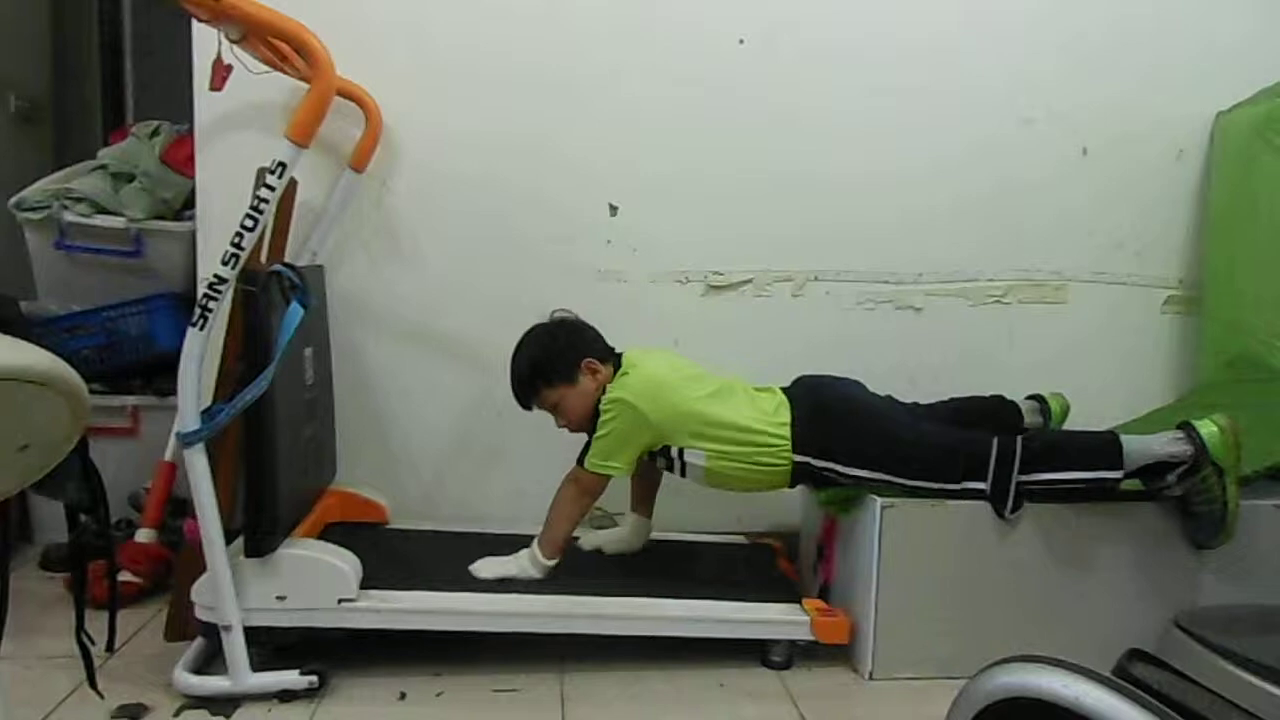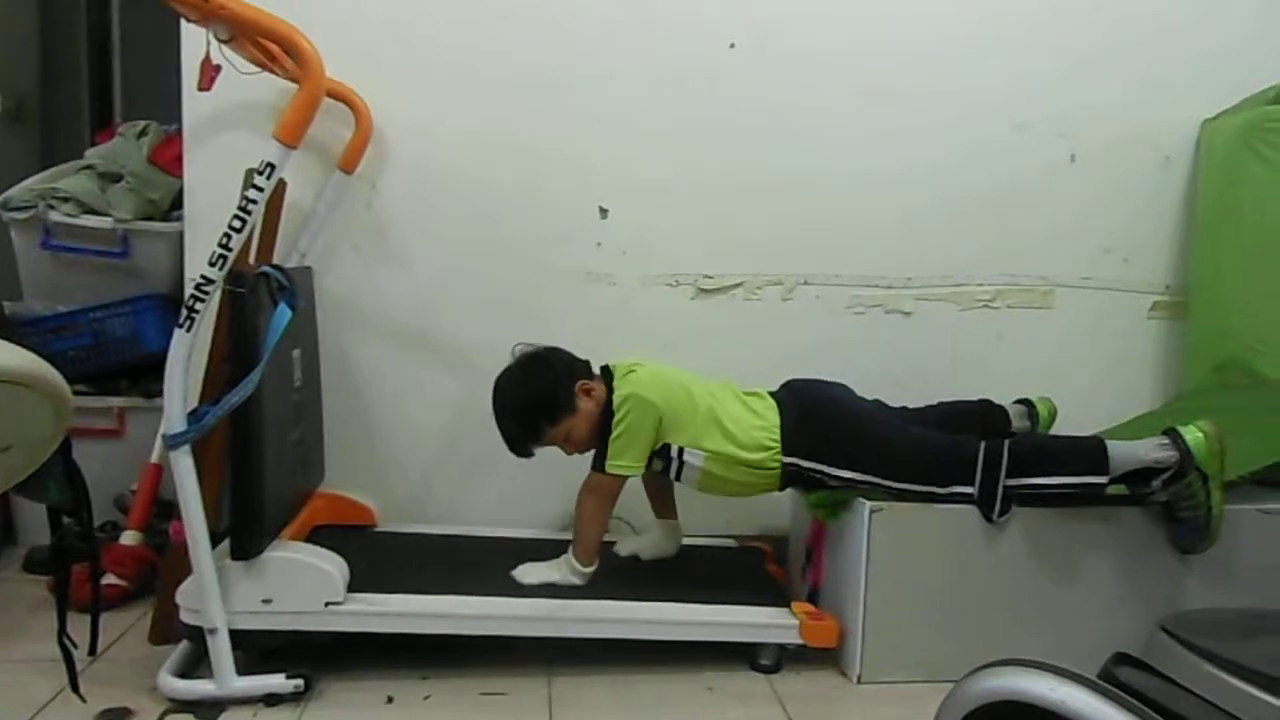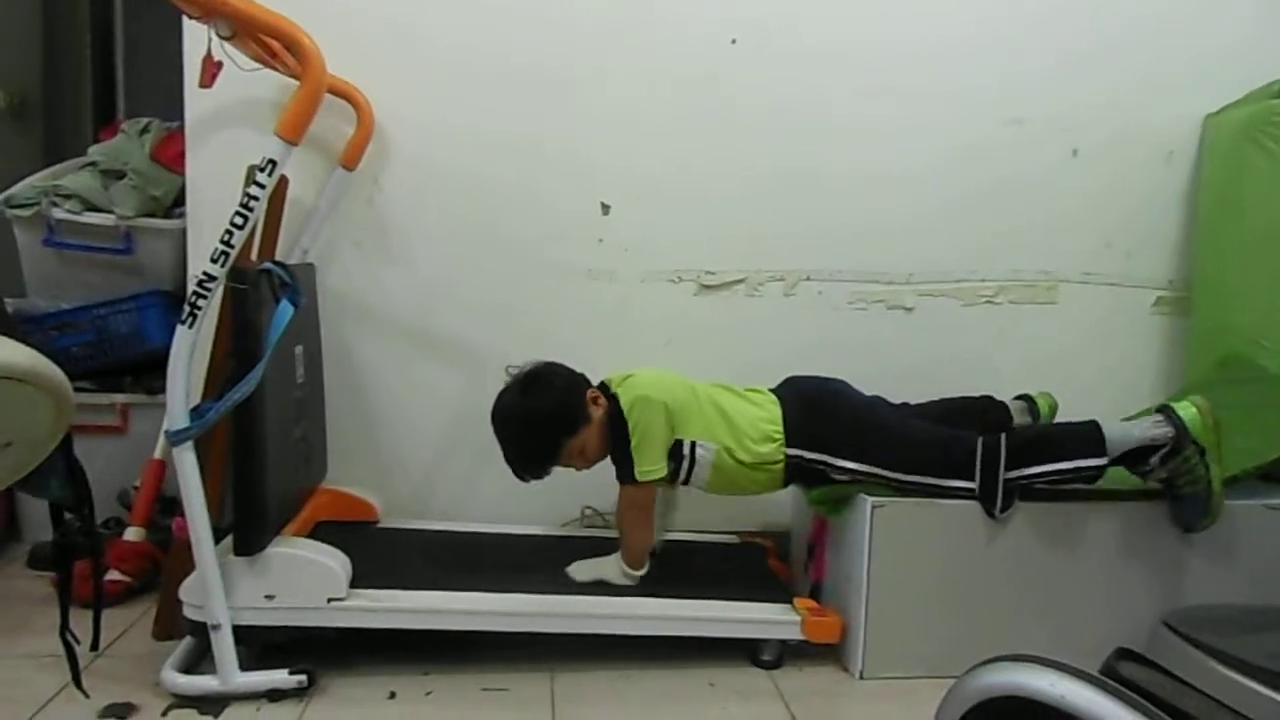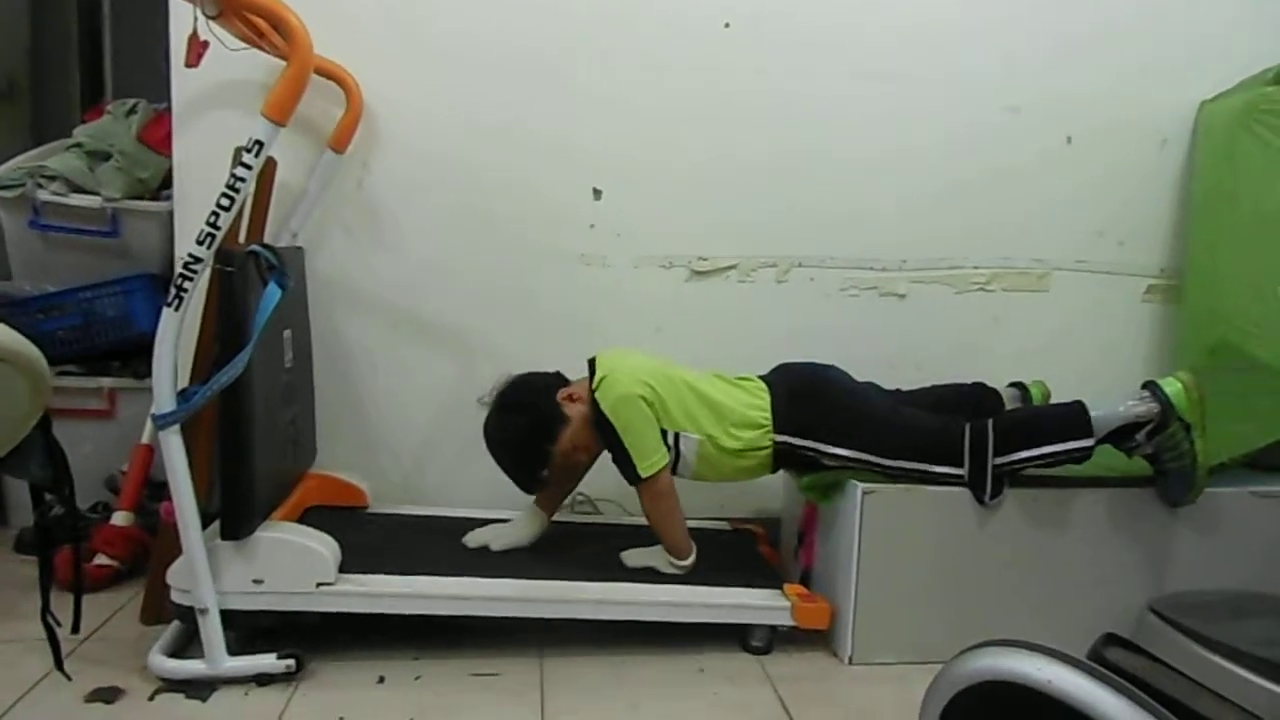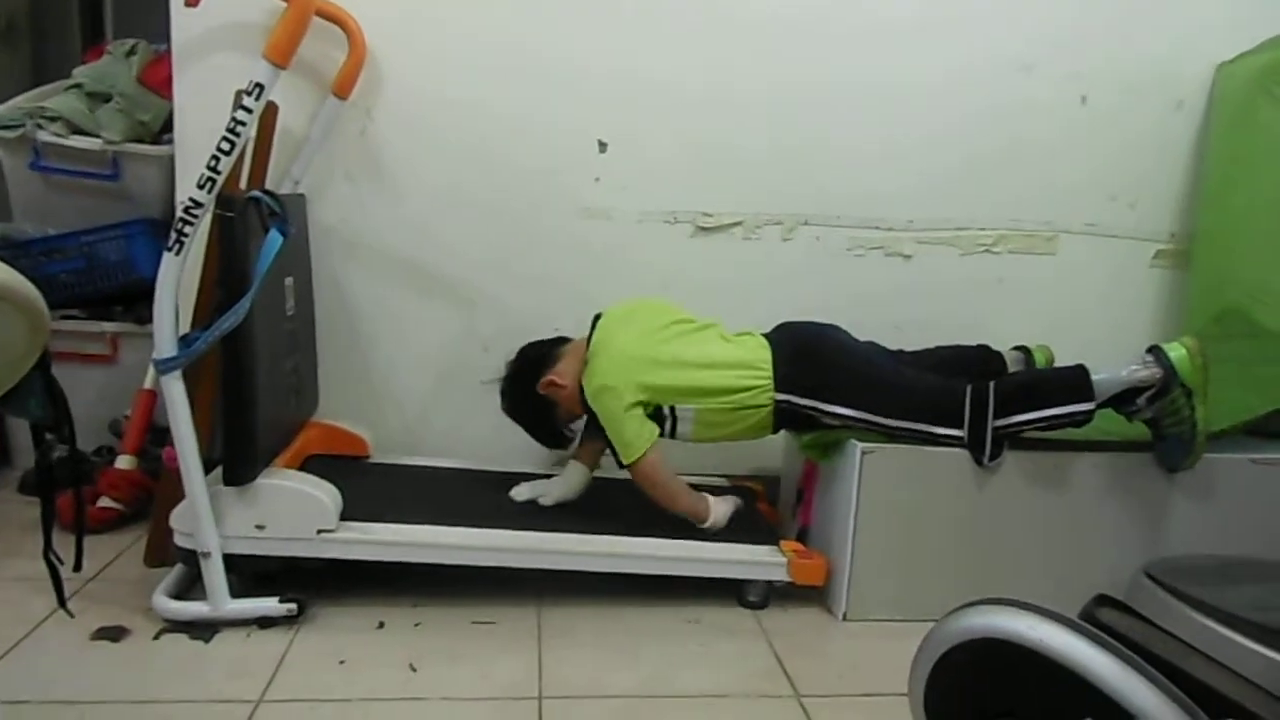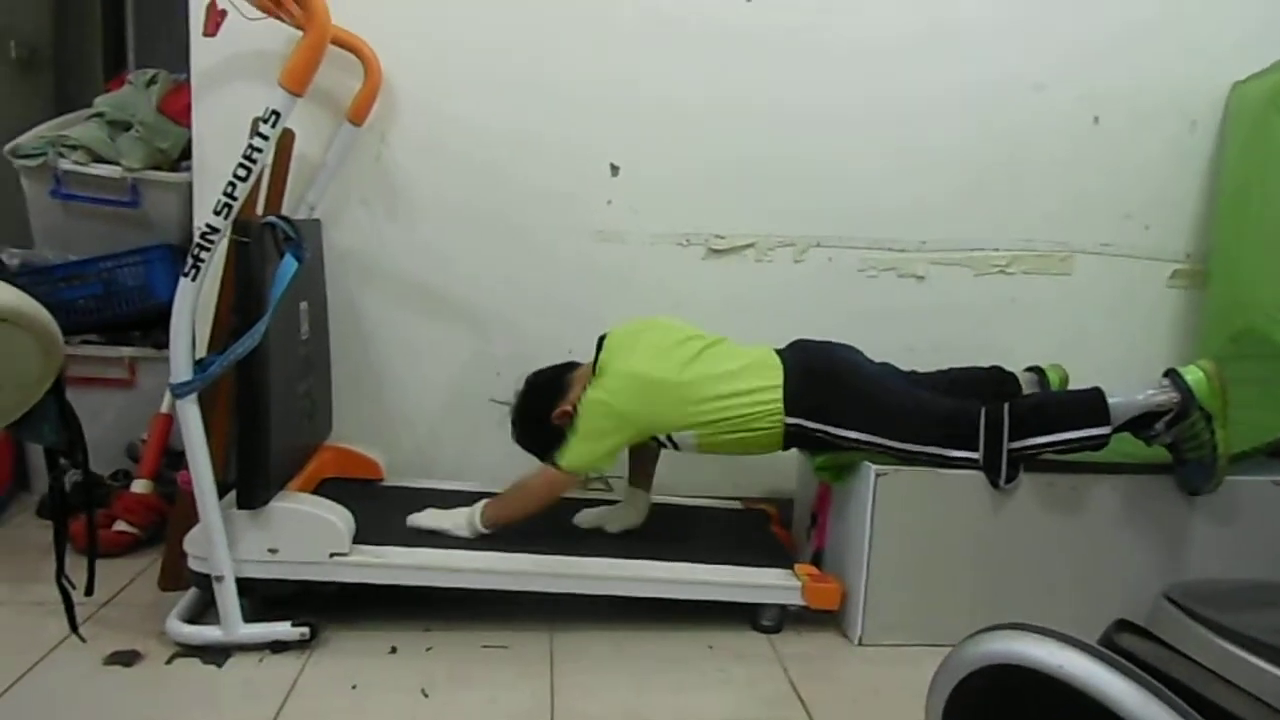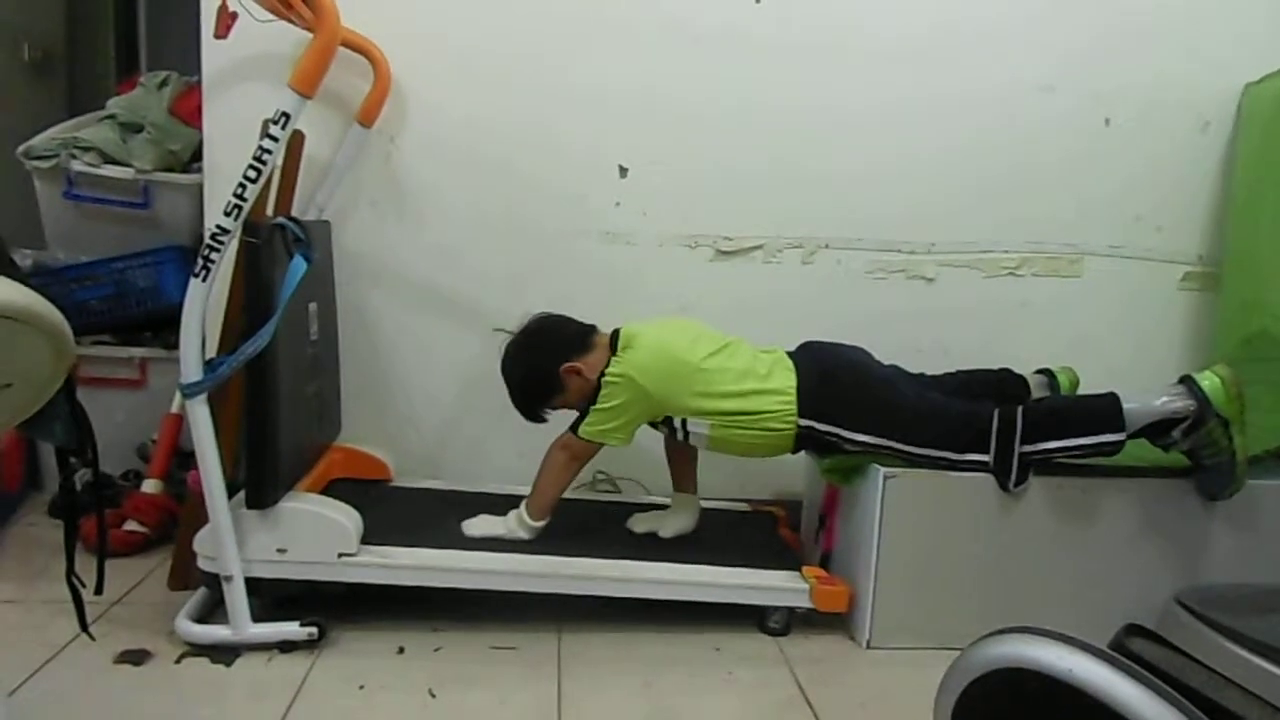
dt=0.7s
person 1, frame 1
left shoulder: (625, 399)
right shoulder: (639, 366)
left elbow: (581, 485)
right elbow: (650, 456)
left wrist: (537, 559)
right wrist: (634, 529)
left hip: (822, 438)
right hip: (813, 404)
left knee: (987, 470)
right knee: (930, 424)
left ankle: (1181, 454)
person 1, frame 2
left shoulder: (632, 396)
right shoulder: (623, 378)
left elbow: (600, 490)
right elbow: (656, 462)
left wrist: (575, 565)
right wrist: (664, 535)
left hip: (813, 440)
right hip: (801, 412)
left knee: (979, 471)
right knee: (916, 428)
left ankle: (1167, 457)
right ankle: (1016, 415)
person 1, frame 3
left shoulder: (635, 402)
right shoulder: (620, 397)
left elbow: (637, 503)
right elbow: (664, 471)
left wrist: (625, 565)
right wrist: (655, 517)
left hip: (815, 433)
right hip: (800, 409)
left knee: (977, 466)
right knee: (918, 425)
left ankle: (1162, 435)
right ankle: (1017, 412)
person 1, frame 4
left shoulder: (618, 398)
right shoulder: (601, 373)
left elbow: (656, 488)
right elbow: (568, 465)
left wrist: (677, 556)
right wrist: (530, 522)
left hip: (803, 421)
right hip: (791, 397)
left knee: (968, 452)
right knee: (909, 410)
left ankle: (1146, 412)
right ankle: (1009, 398)
person 1, frame 5
left shoulder: (605, 381)
right shoulder: (613, 322)
left elbow: (652, 476)
left wrist: (708, 513)
right wrist: (572, 476)
left hip: (802, 383)
right hip: (794, 348)
left knee: (968, 415)
right knee: (913, 373)
left ankle: (1149, 377)
person 1, frame 6
left shoulder: (608, 400)
right shoulder: (626, 341)
left elbow: (549, 483)
left wrist: (469, 519)
right wrist: (631, 505)
left hip: (814, 402)
right hip: (805, 367)
left knee: (981, 436)
right knee: (923, 393)
left ankle: (1165, 401)
person 1, frame 7
left shoulder: (627, 375)
right shoulder: (641, 336)
left elbow: (568, 451)
right elbow: (679, 417)
left wrist: (523, 522)
right wrist: (683, 507)
left hip: (828, 407)
right hip: (818, 370)
left knee: (990, 439)
right knee: (936, 396)
left ankle: (1182, 407)
